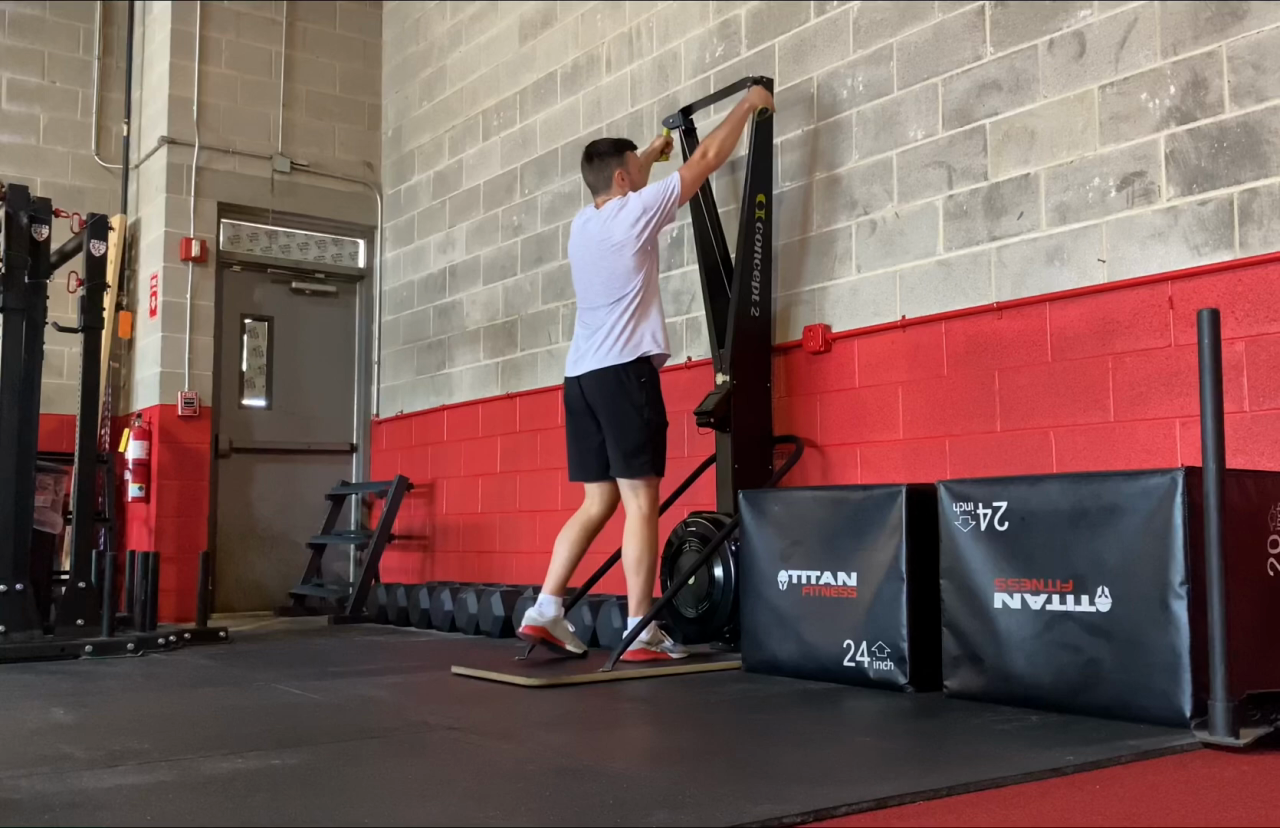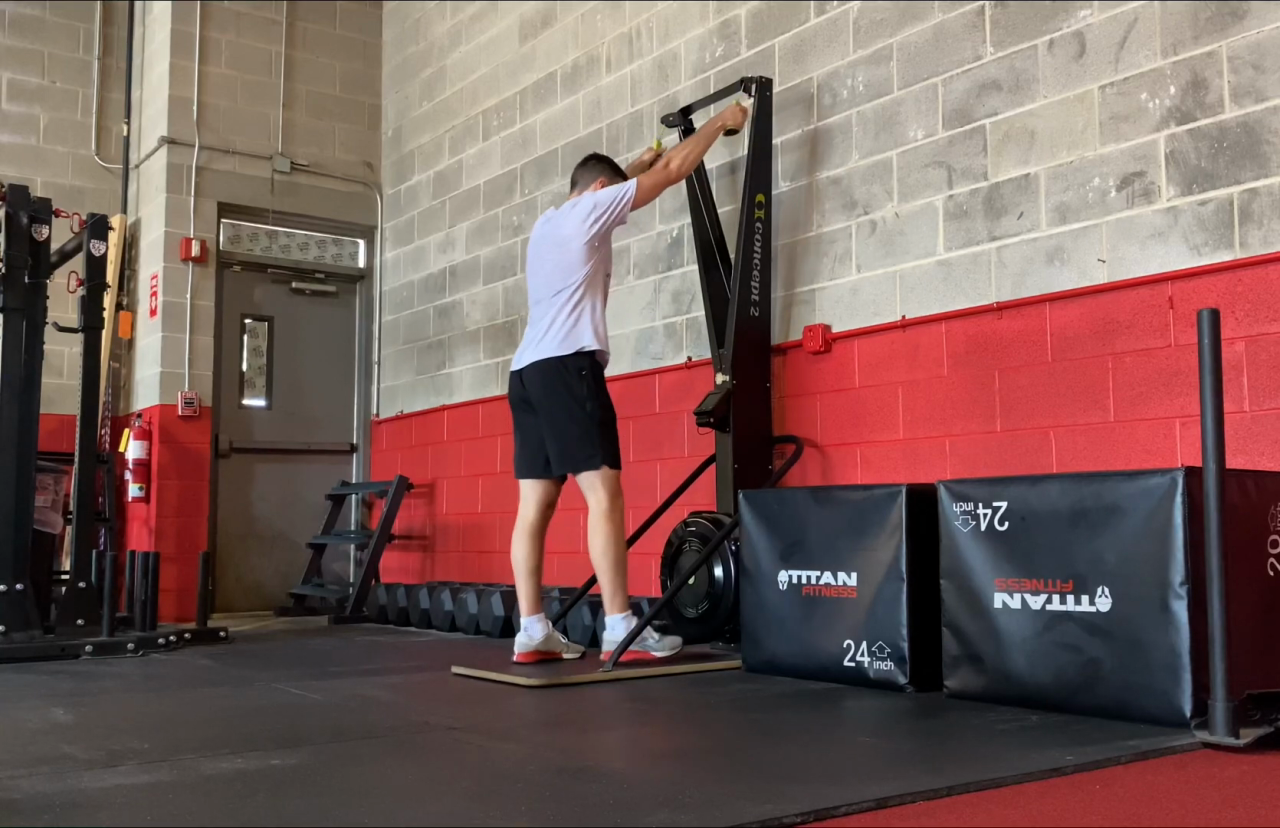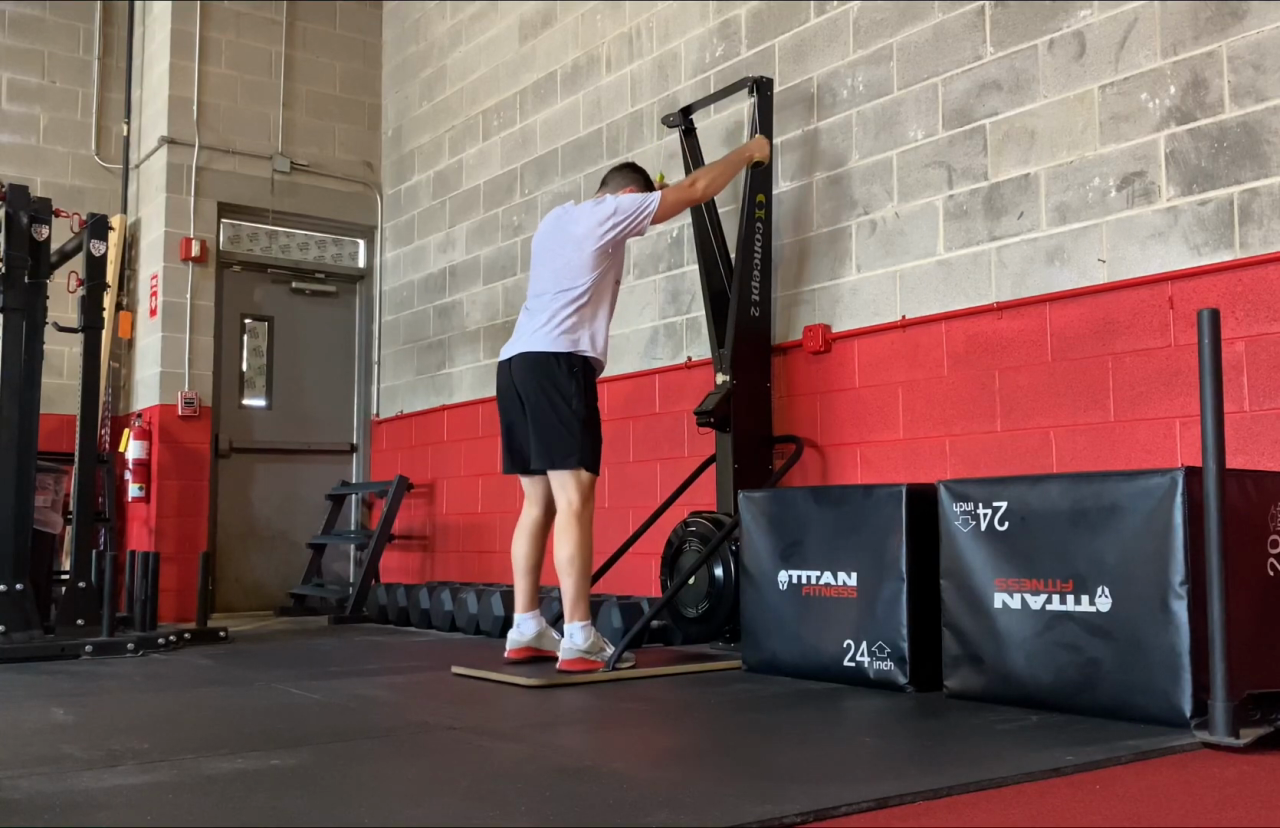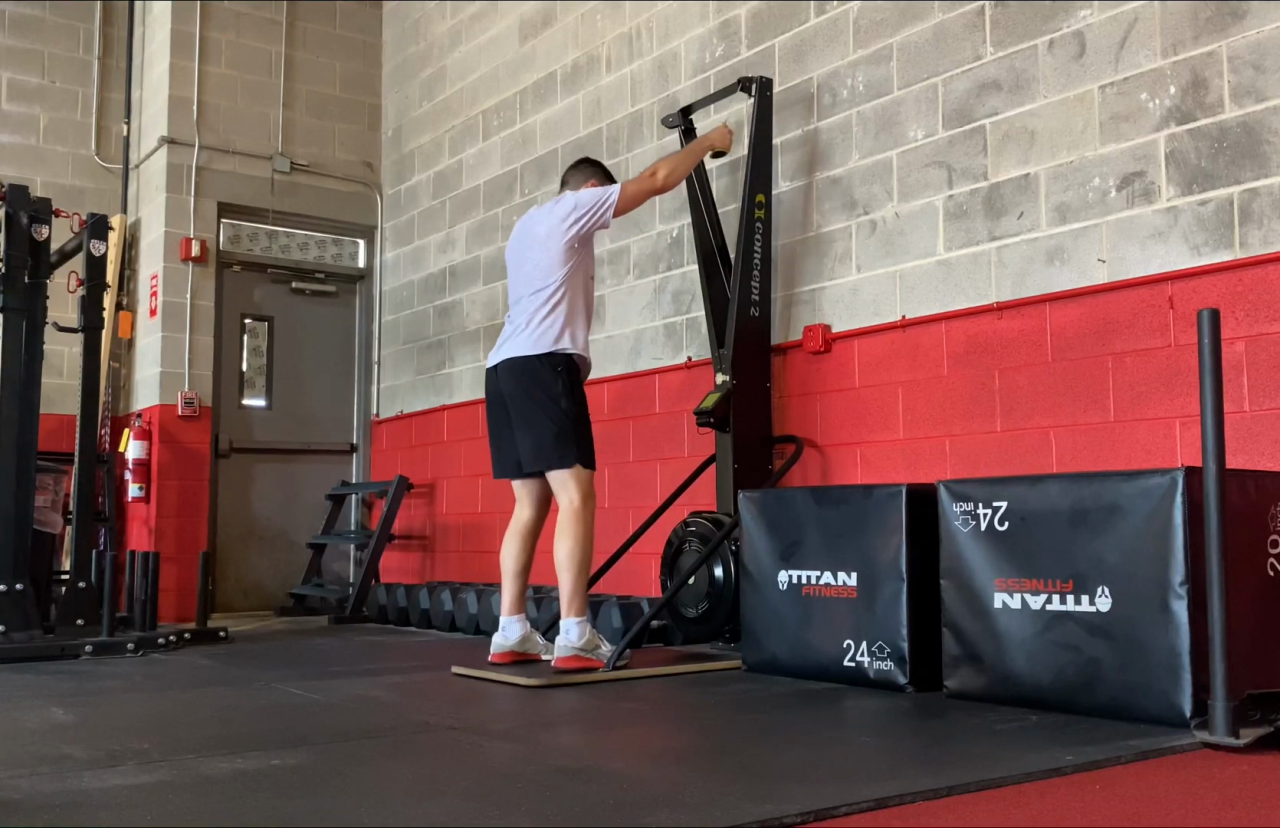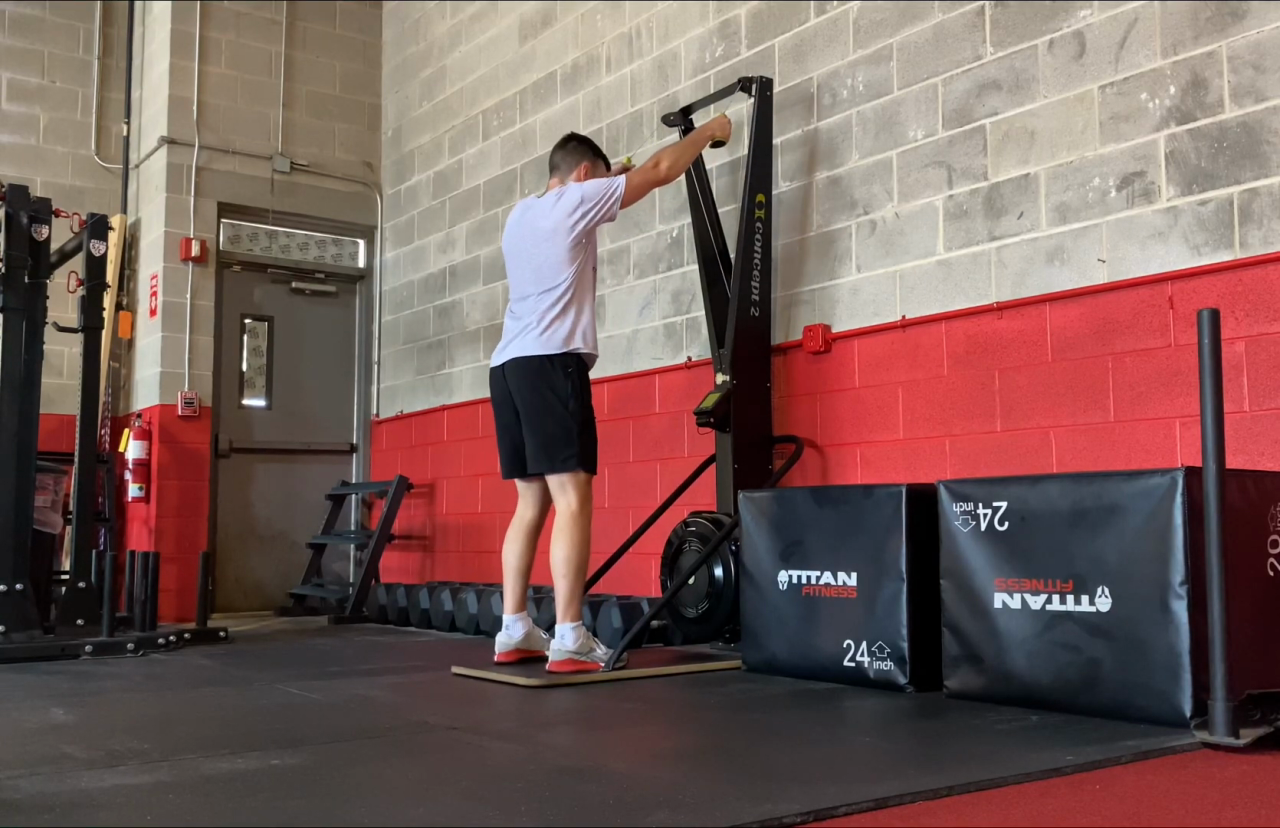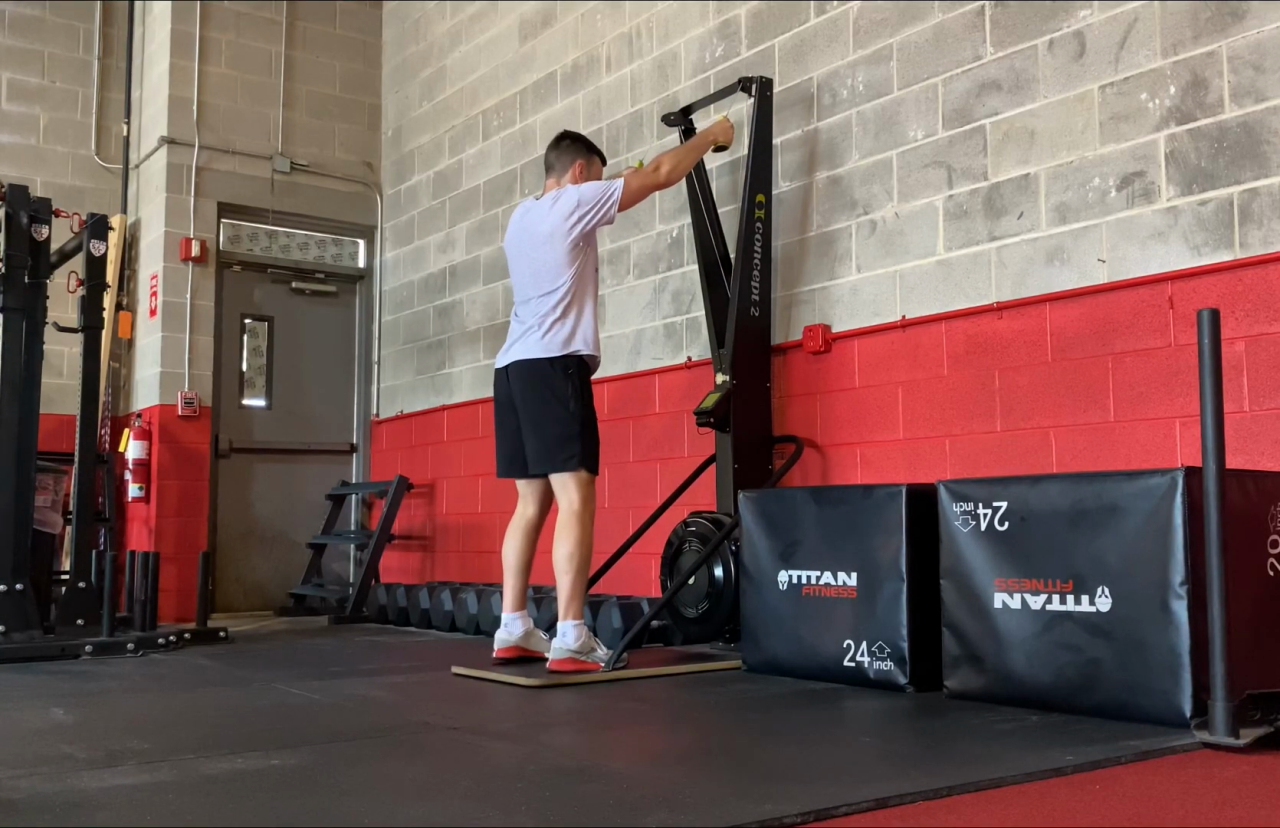
dt=0.5s
person 1, frame 1
left shoulder: (581, 224)
right shoulder: (634, 213)
right elbow: (708, 159)
left wrist: (649, 154)
right wrist: (748, 104)
left hip: (581, 376)
right hip: (624, 372)
left knee: (596, 503)
right knee: (641, 502)
left ankle: (545, 610)
right ankle: (641, 633)
person 1, frame 2
left shoulder: (547, 223)
right shoulder: (590, 209)
right elbow: (673, 170)
left wrist: (635, 164)
right wrist: (721, 120)
left hip: (527, 371)
right hip: (567, 366)
left knee: (535, 504)
right knee: (604, 493)
left ankle: (532, 630)
right ankle: (621, 628)
person 1, frame 3
left shoulder: (557, 217)
right shoulder: (610, 211)
right elbow: (695, 189)
left wrist: (647, 191)
right wrist: (748, 152)
left hip: (516, 362)
right hip: (556, 361)
left knee: (539, 502)
right knee: (573, 499)
left ankle: (526, 626)
right ankle: (579, 640)
person 1, frame 4
left shoulder: (529, 224)
right shoulder: (572, 208)
right elbow: (657, 180)
right wrist: (710, 140)
left hip: (505, 369)
right hip: (541, 363)
left knee: (529, 505)
right knee: (575, 497)
left ankle: (511, 632)
right ankle: (574, 635)
person 1, frame 5
left shoulder: (521, 213)
right shoulder: (577, 199)
right elbow: (660, 170)
left wrist: (609, 177)
right wrist: (709, 130)
left hip: (507, 367)
right hip: (551, 364)
left knee: (532, 504)
right knee: (572, 500)
left ankle: (515, 630)
right ankle: (570, 640)
person 1, frame 6
left shoulder: (522, 216)
right shoulder: (573, 203)
right elbow: (662, 174)
left wrist: (618, 180)
right wrist: (711, 135)
left hip: (513, 367)
right hip: (553, 364)
left knee: (531, 502)
right knee: (575, 499)
left ankle: (513, 628)
right ankle: (571, 639)
